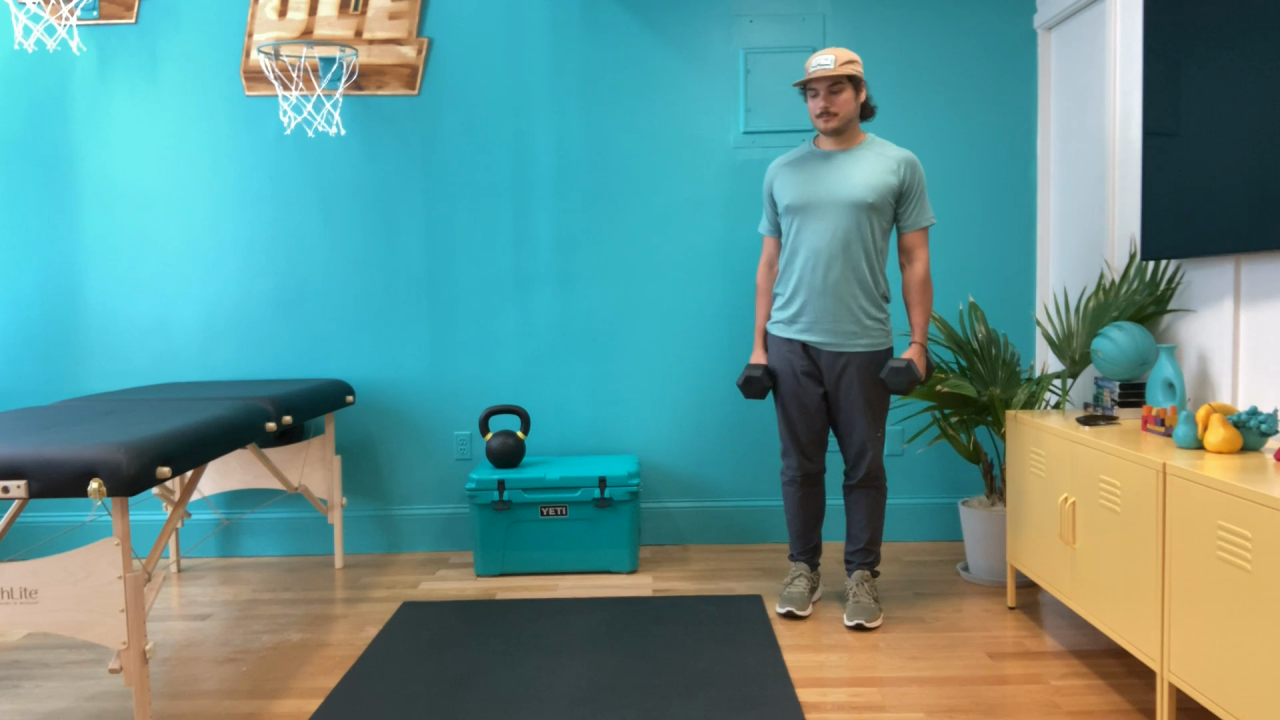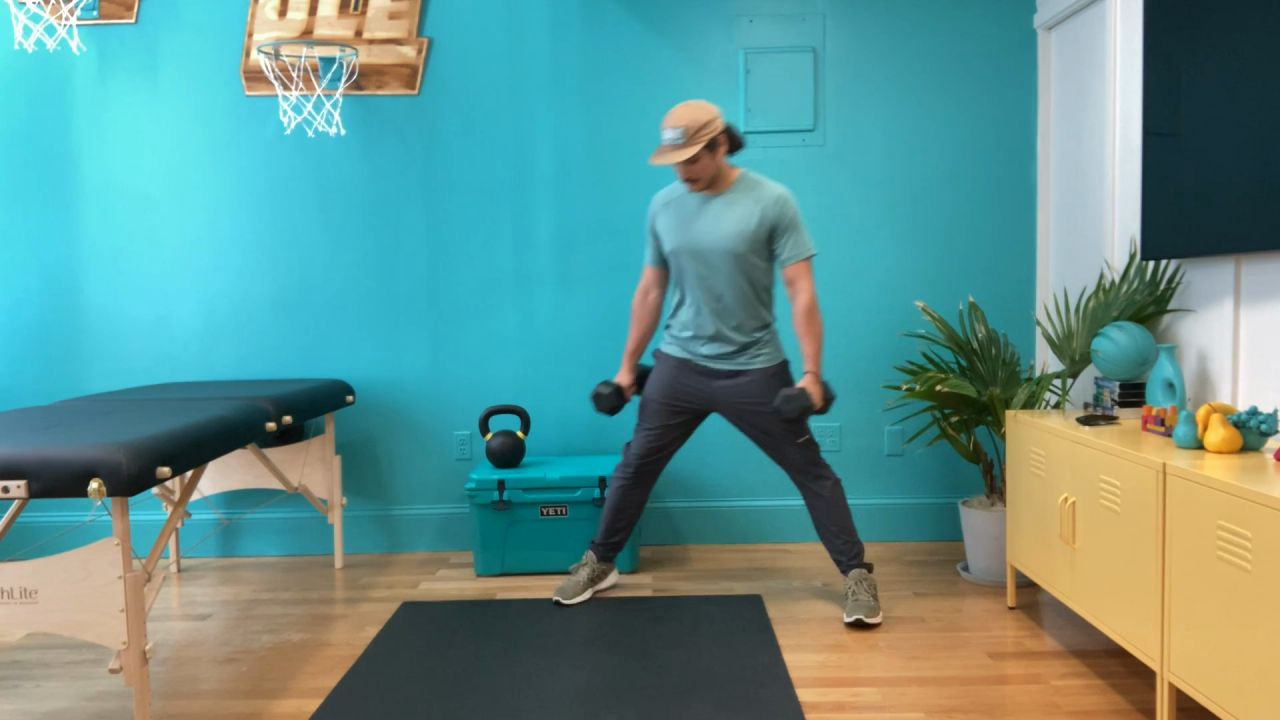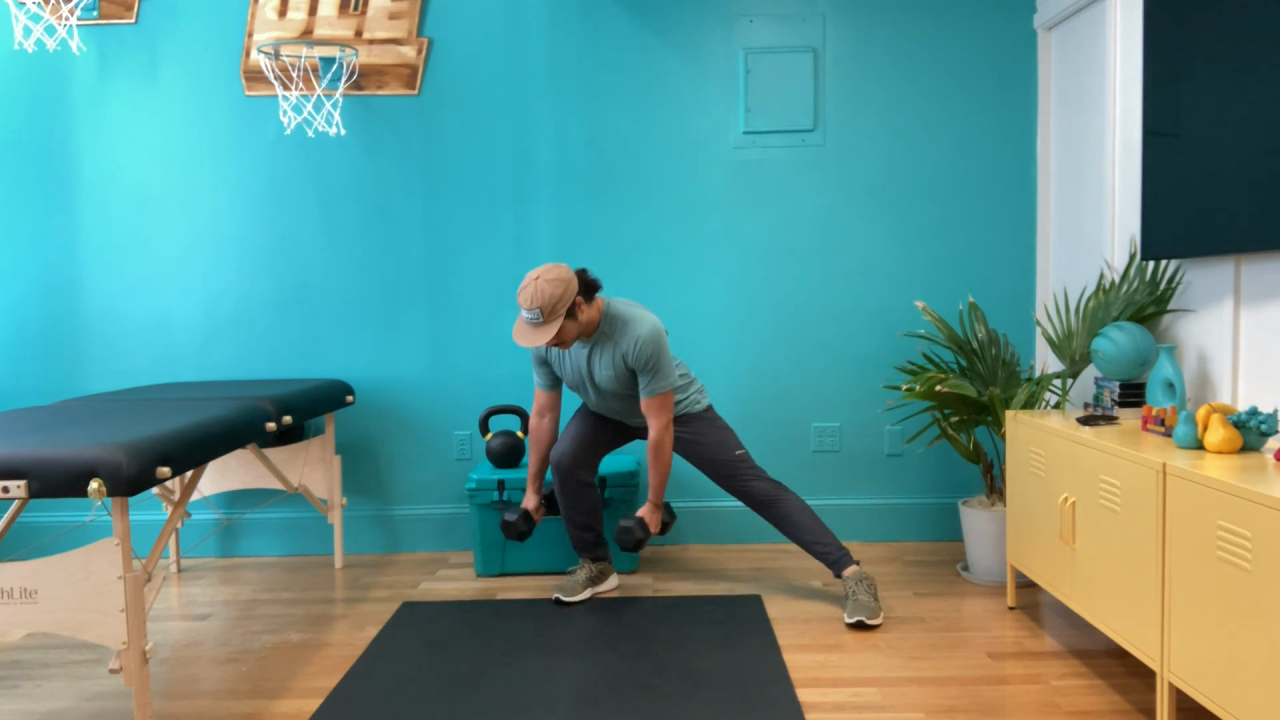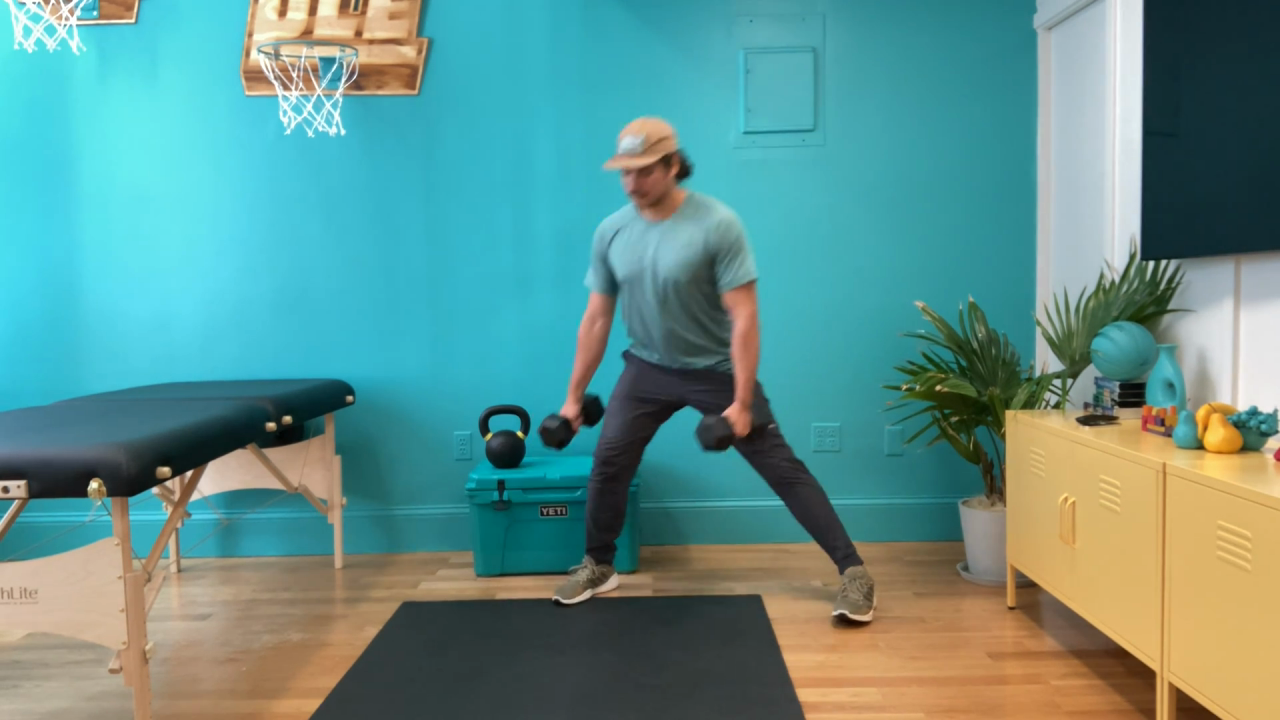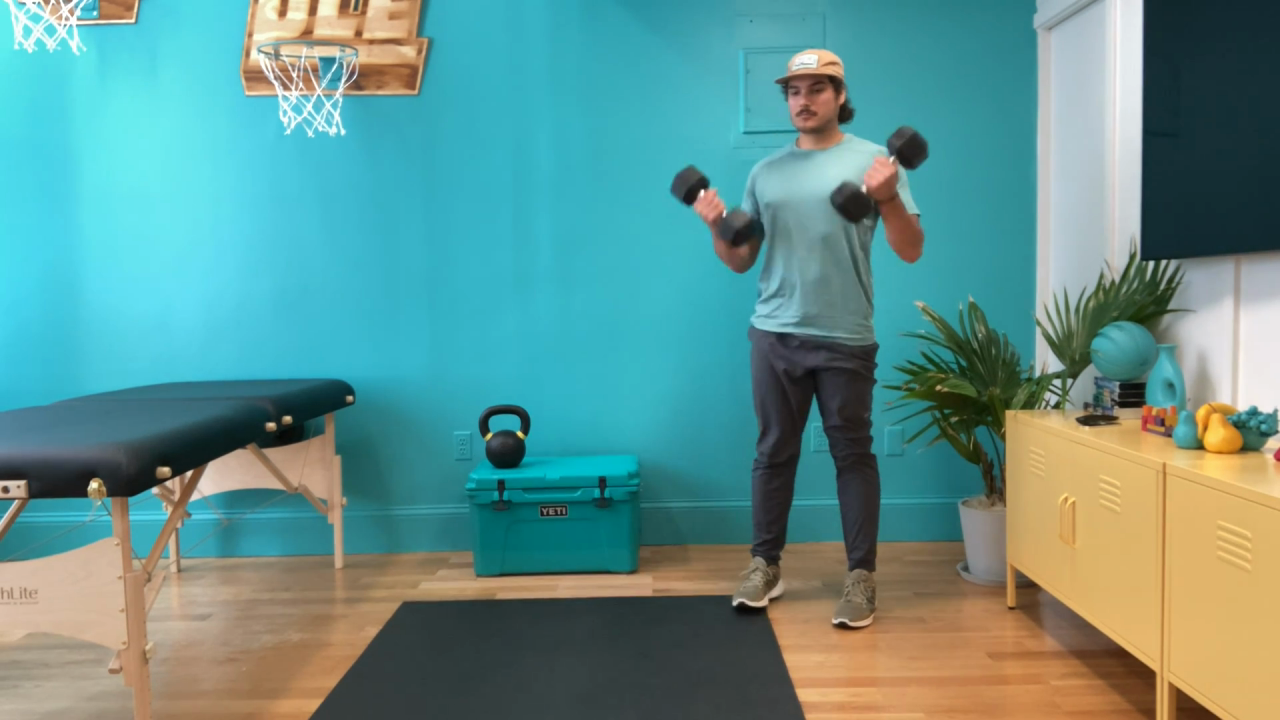
dt=0.7s
person 1, frame 1
left shoulder: (898, 165)
right shoulder: (782, 171)
left elbow: (915, 261)
right elbow: (769, 263)
left wrist: (918, 341)
right wrist: (759, 343)
left hip: (864, 348)
right hip: (793, 343)
left knee: (864, 466)
right knee: (800, 465)
left ankle: (861, 574)
right ankle: (803, 568)
person 1, frame 2
left shoulder: (771, 202)
right shoulder: (662, 205)
left elbow: (802, 291)
right elbow: (650, 290)
left wrist: (811, 372)
right wrist: (627, 366)
left hip: (752, 369)
right hip: (681, 363)
left knee: (809, 468)
right knee: (638, 462)
left ankle: (857, 573)
right ankle: (599, 561)
person 1, frame 3
left shoulder: (640, 331)
right shoulder: (545, 341)
left elbow: (660, 426)
right elbow: (543, 414)
left wrist: (654, 505)
right wrist: (532, 489)
left hip: (680, 408)
left knee: (755, 485)
right knee: (567, 461)
left ankle: (851, 572)
right ankle: (595, 564)
person 1, frame 4
left shoulder: (716, 224)
right shoulder: (610, 233)
left elbow: (745, 316)
right elbow: (596, 317)
left wrist: (742, 403)
right wrist: (575, 395)
left hip: (715, 369)
right hip: (647, 367)
left knee: (780, 467)
right knee: (610, 457)
left ankle: (853, 572)
right ankle: (598, 564)
person 1, frame 5
left shoulder: (872, 160)
right shoulder: (765, 171)
left elbow: (913, 250)
right elbow: (741, 258)
left wrist: (888, 198)
right wrist: (718, 226)
left hip: (846, 339)
right hip: (774, 335)
left knee: (853, 454)
right knee: (773, 453)
left ankle: (861, 575)
right ankle: (766, 565)
